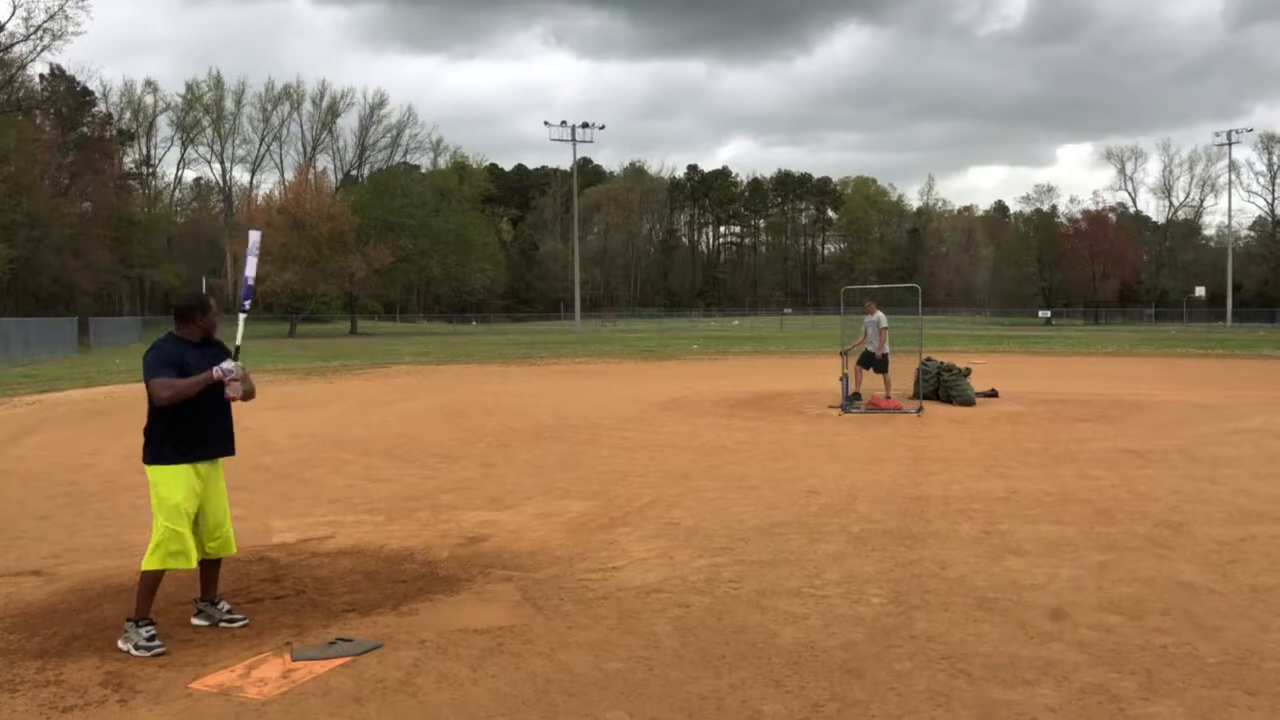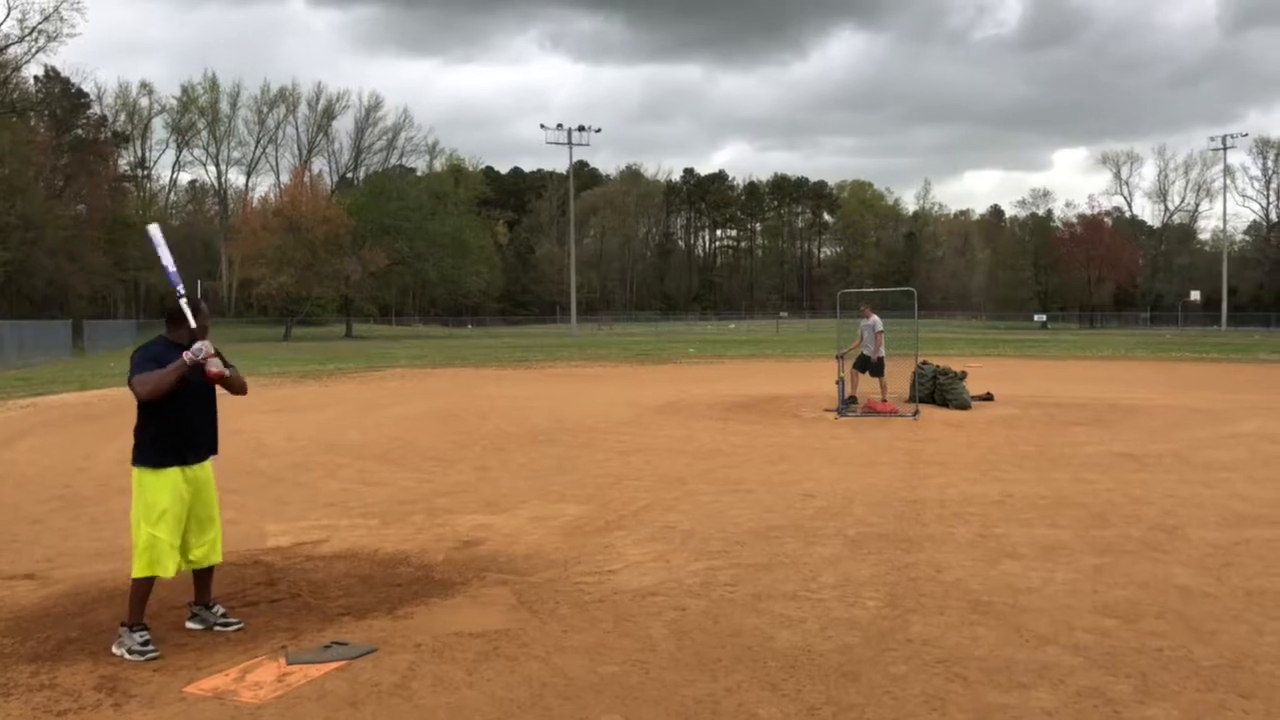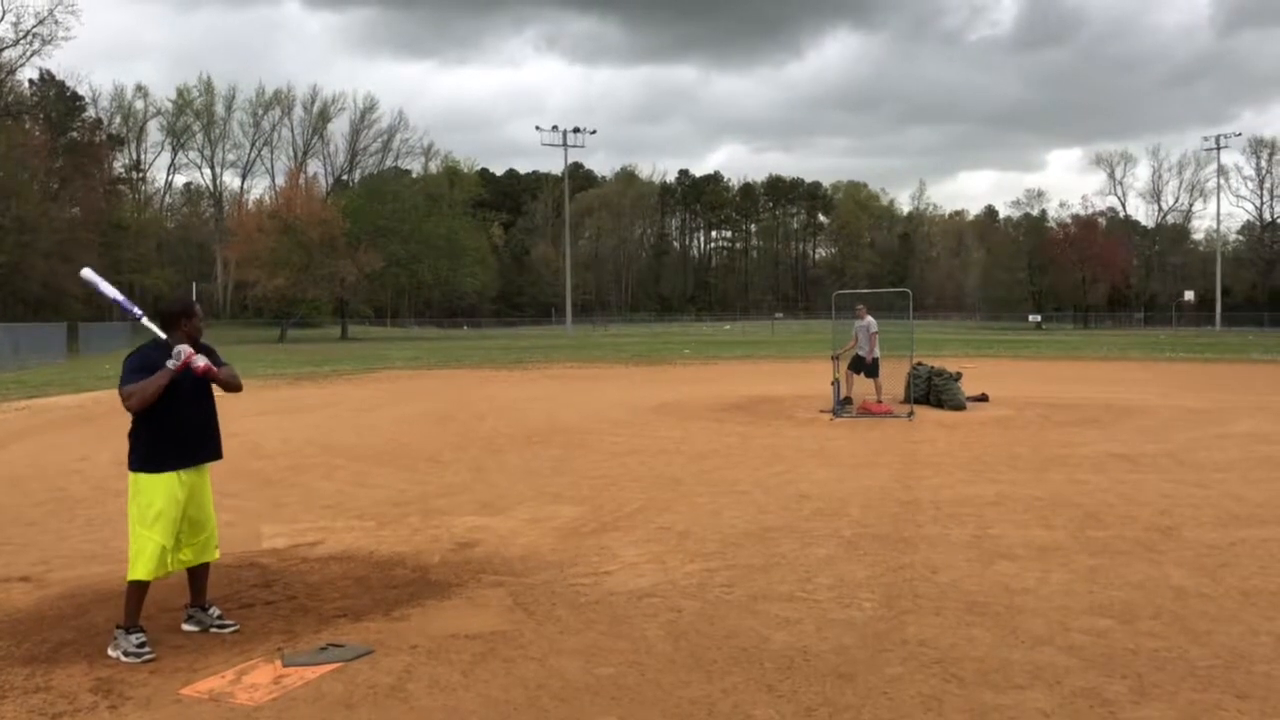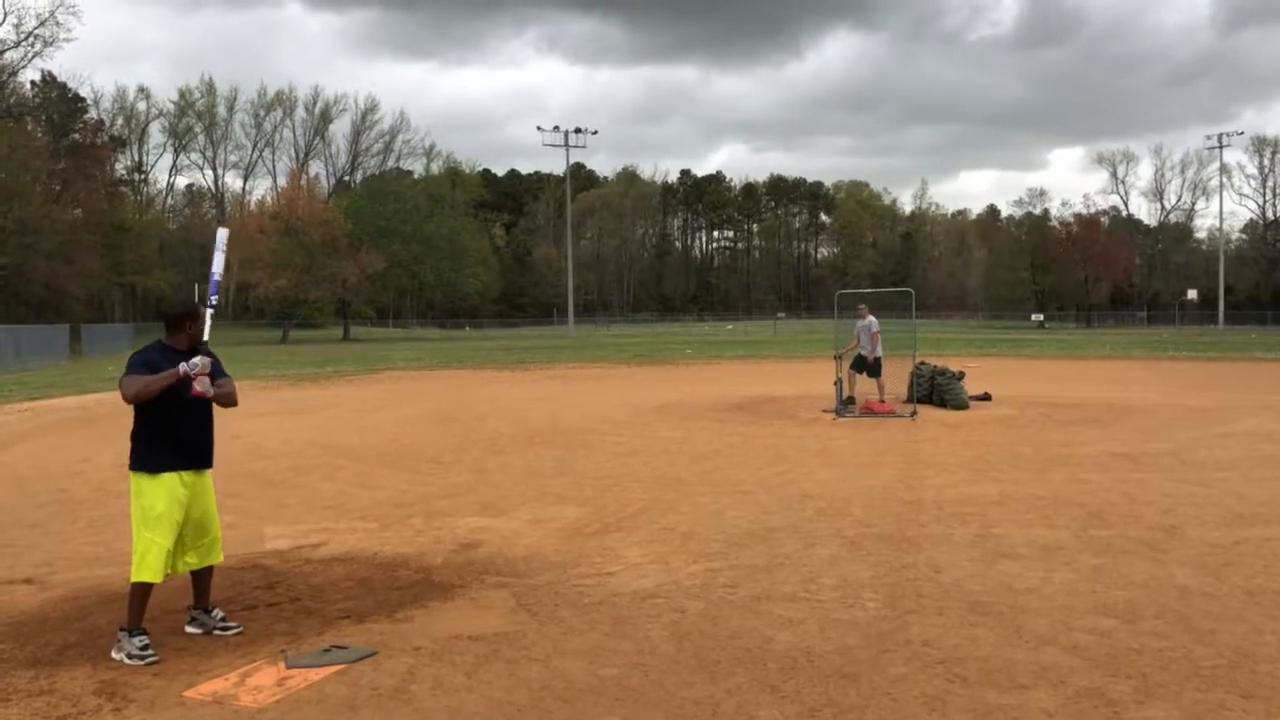
dt=0.4s
person 1, frame 1
left shoulder: (215, 349)
right shoulder: (162, 352)
left elbow: (248, 387)
right elbow: (162, 394)
left wrist: (239, 388)
right wrist: (213, 375)
left hip: (209, 458)
right hip: (170, 462)
left knee: (216, 533)
right knee: (168, 541)
left ankle: (208, 605)
right ankle: (138, 625)
person 1, frame 2
left shoulder: (204, 352)
right shoulder: (149, 353)
left elbow: (240, 386)
right elbow: (144, 390)
left wrist: (222, 371)
right wrist: (187, 360)
left hip: (199, 461)
right hip: (159, 466)
left knee: (206, 538)
right knee: (154, 547)
left ankle: (202, 609)
right ankle: (131, 630)
person 1, frame 3
left shoulder: (201, 353)
right shoulder: (142, 358)
left elbow: (235, 383)
right elbow: (132, 402)
left wrist: (209, 369)
right wrist: (171, 366)
left hip: (195, 465)
right hip: (154, 469)
left knee: (200, 539)
right knee: (149, 549)
left ankle: (198, 610)
right ankle: (127, 632)
person 1, frame 4
left shoulder: (204, 358)
right shoulder: (147, 358)
left elbow: (231, 396)
right elbow: (130, 393)
left wrist: (210, 390)
right wrist: (182, 371)
left hip: (198, 467)
right hip: (156, 471)
left knee: (205, 540)
right knee: (152, 553)
left ankle: (201, 613)
right ankle: (130, 635)
